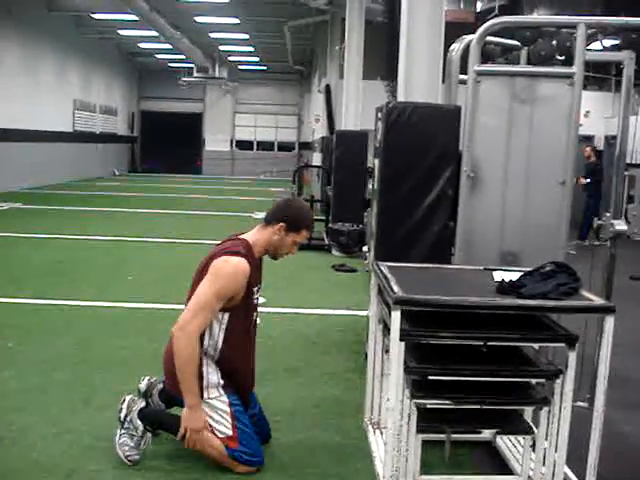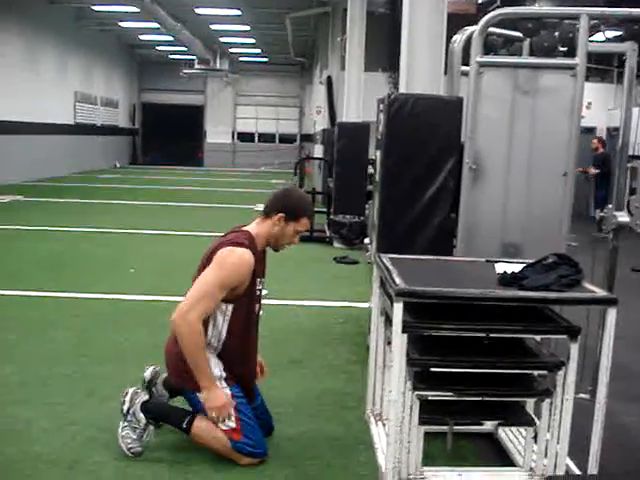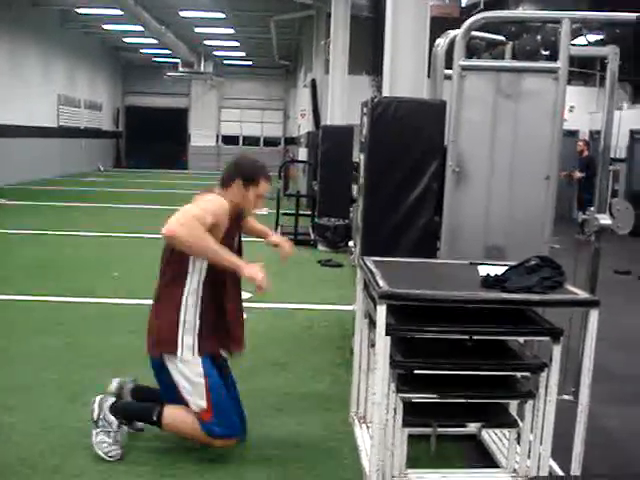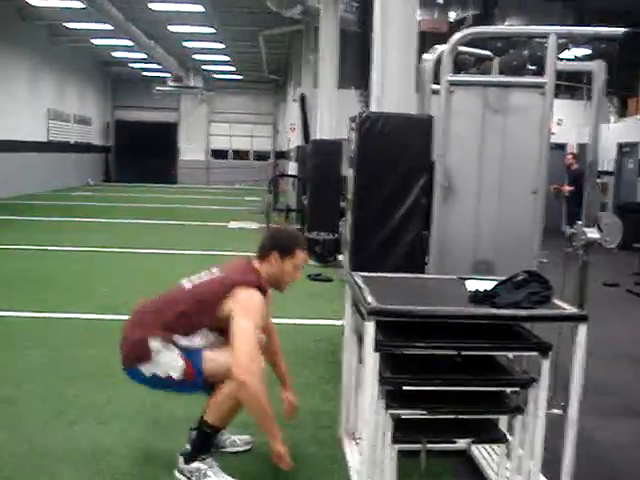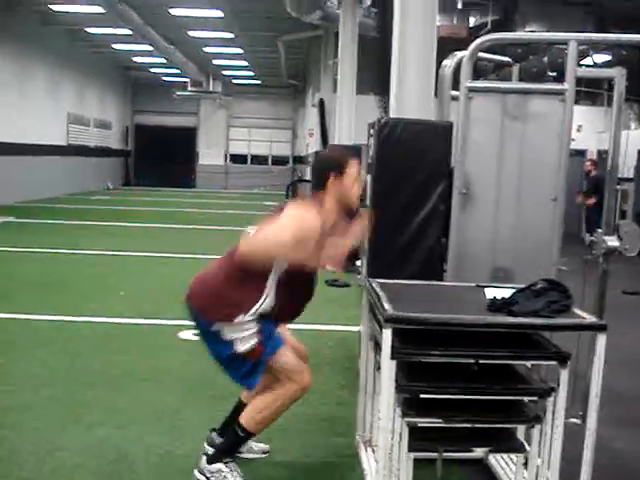
dt=0.4s
person 1, frame 1
left shoulder: (248, 254)
right shoulder: (235, 264)
right elbow: (184, 332)
right wrist: (194, 407)
left hip: (221, 365)
right hip: (202, 370)
left knee: (261, 434)
right knee: (248, 460)
left ankle: (162, 396)
right ankle: (144, 415)
person 1, frame 2
left shoulder: (251, 247)
right shoulder: (239, 256)
right elbow: (184, 317)
left wrist: (251, 356)
right wrist: (207, 387)
left hip: (223, 357)
right hip: (202, 360)
left knee: (264, 427)
right knee: (251, 452)
left ankle: (166, 383)
right ankle: (148, 408)
person 1, frame 3
left shoulder: (228, 214)
right shoulder: (216, 207)
left elbow: (243, 220)
right elbow: (174, 229)
left wrist: (270, 235)
right wrist: (240, 265)
left hip: (201, 342)
right hip: (180, 340)
left knee: (233, 429)
right knee: (225, 436)
left ankle: (132, 394)
right ankle: (118, 411)
person 1, frame 4
left shoulder: (247, 275)
right shoulder: (248, 297)
left elbow: (268, 335)
right elbow: (246, 378)
left wrist: (287, 388)
right wrist: (274, 438)
left hip: (159, 338)
right hip: (146, 352)
left knee: (255, 344)
right knee: (246, 370)
left ankle: (207, 431)
right ankle: (193, 459)
person 1, frame 5
left shoulder: (312, 214)
right shoulder: (308, 218)
right elbow: (249, 249)
left wrist: (346, 239)
right wrist: (321, 255)
left hip: (233, 303)
right hip: (219, 307)
left knee: (297, 357)
right knee: (298, 379)
left ankle: (225, 437)
